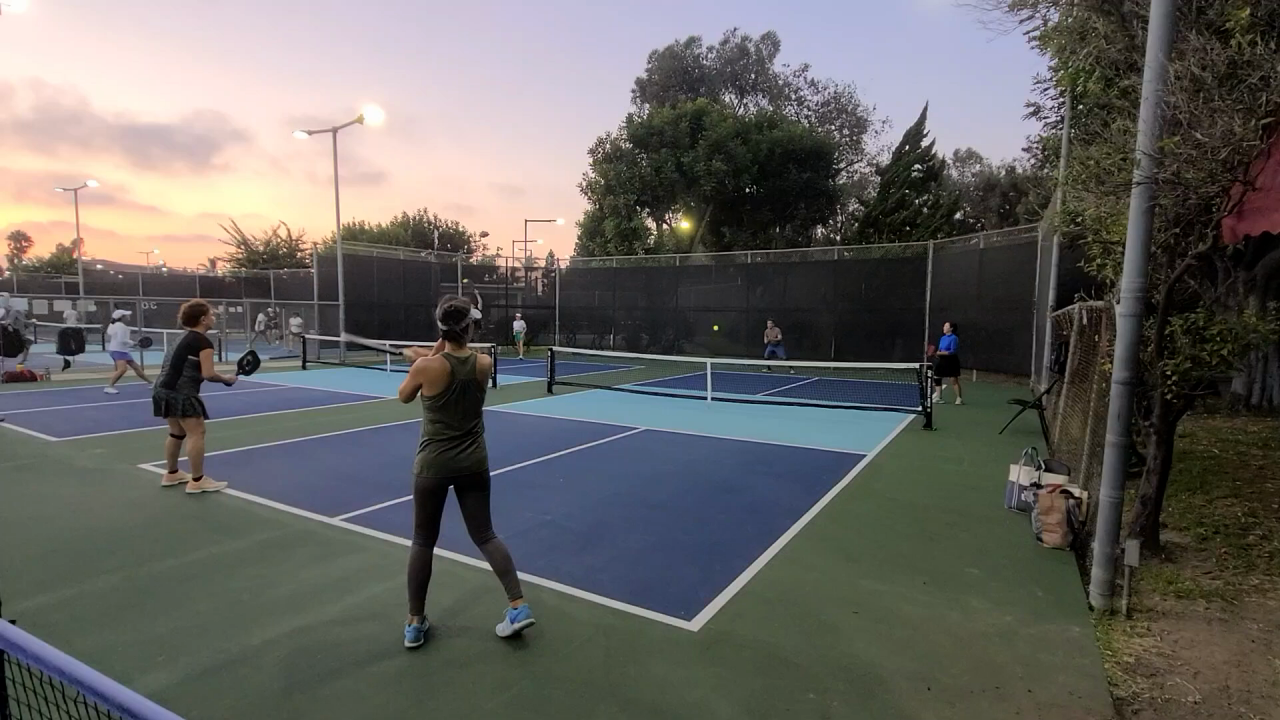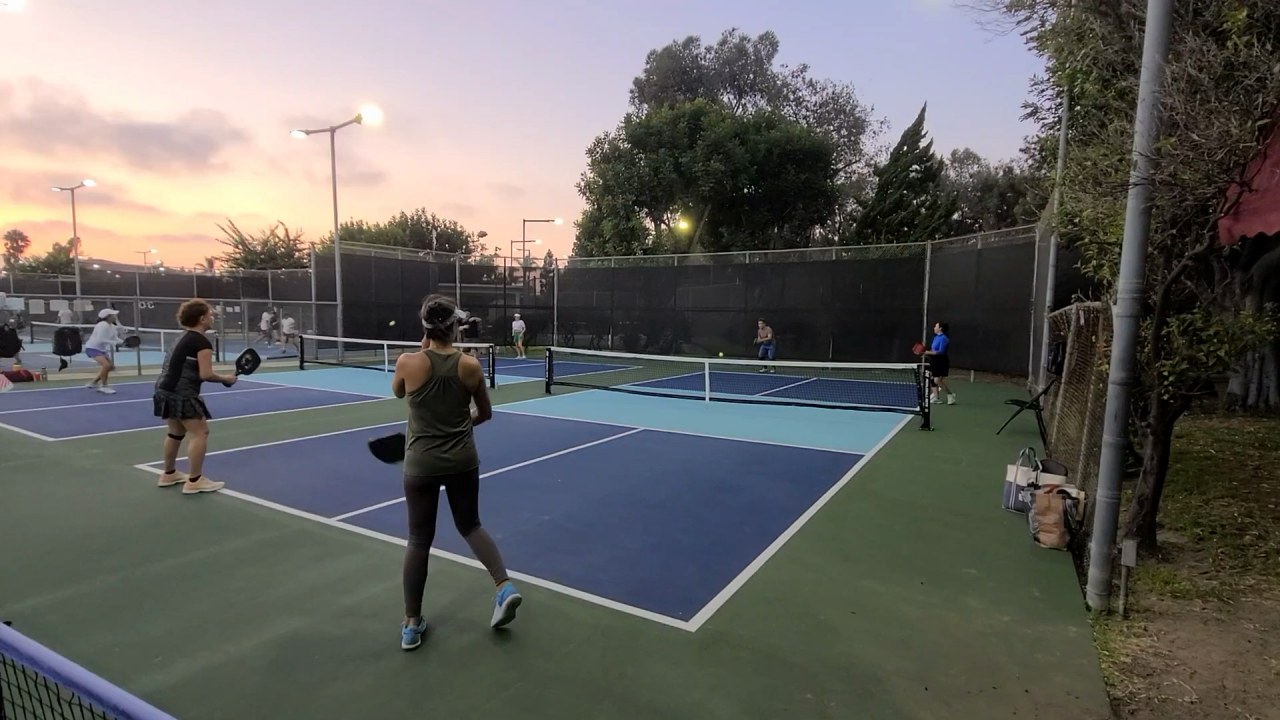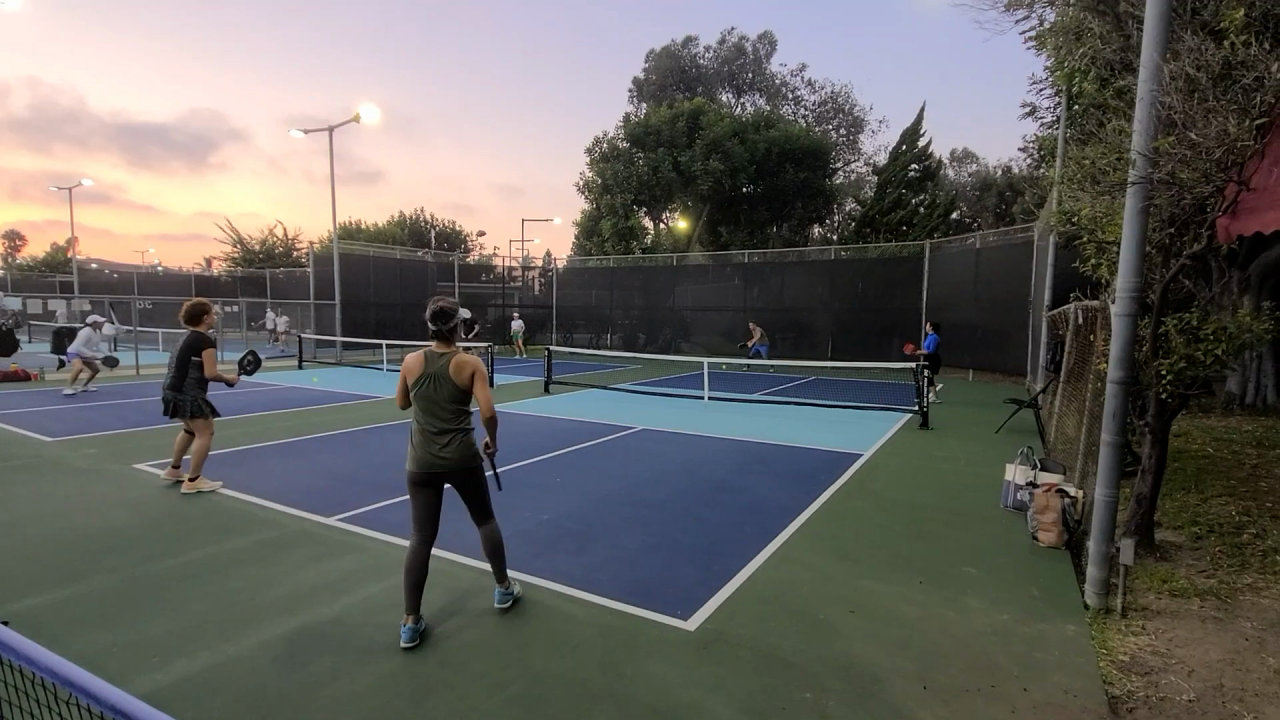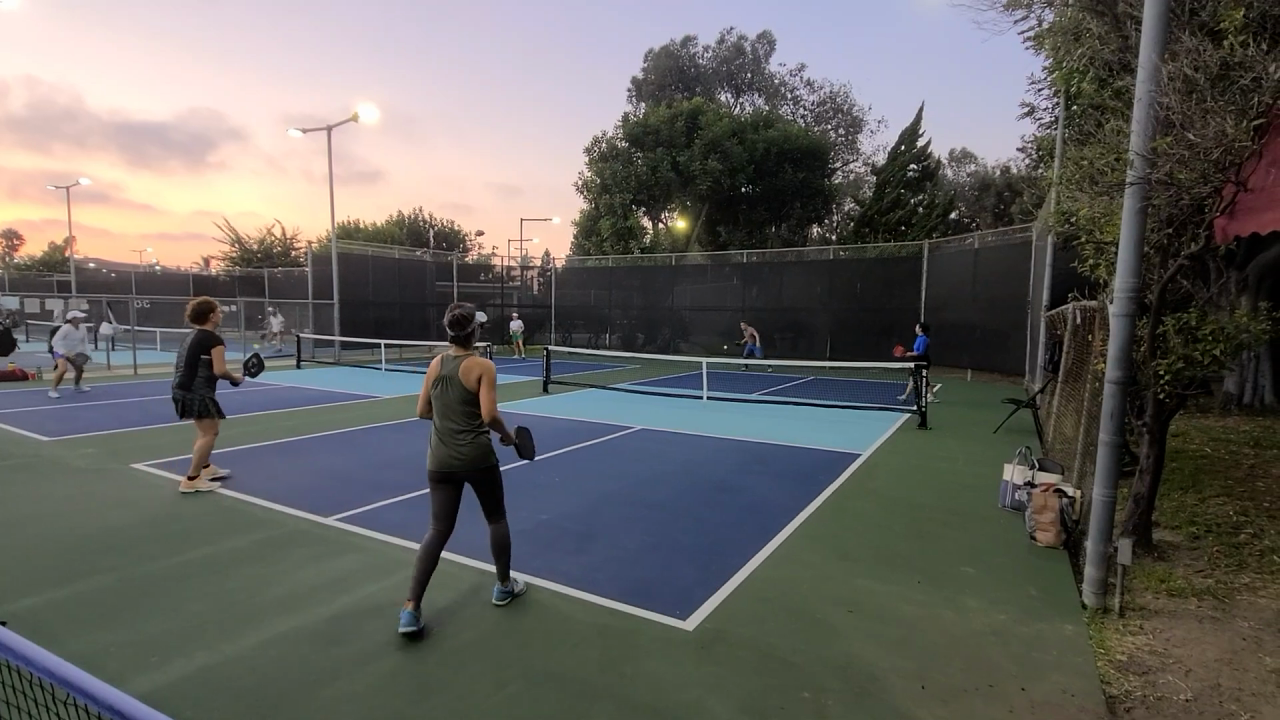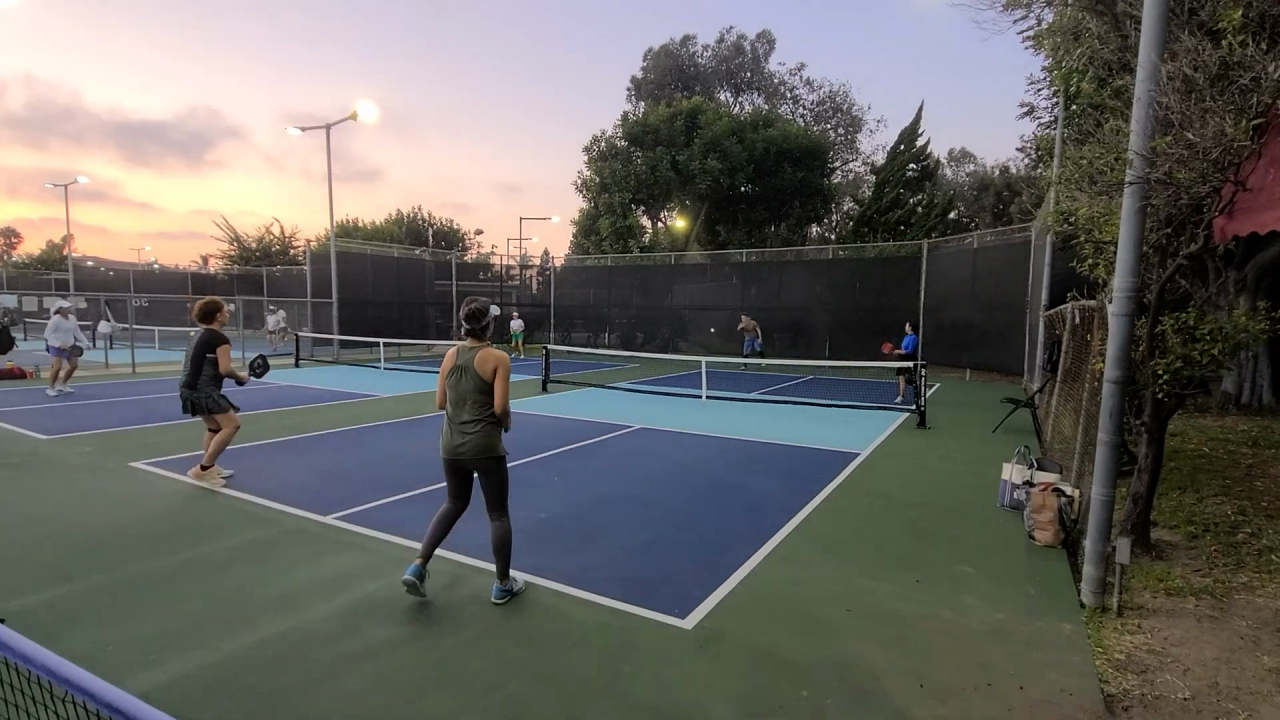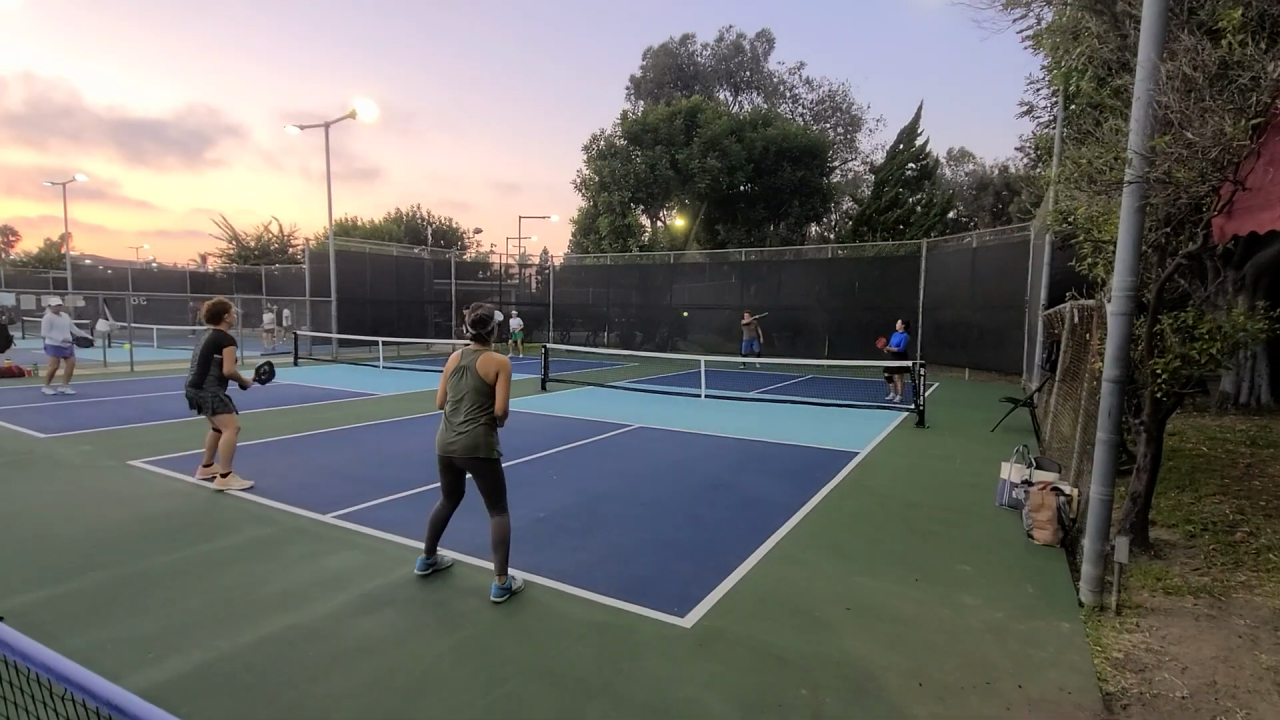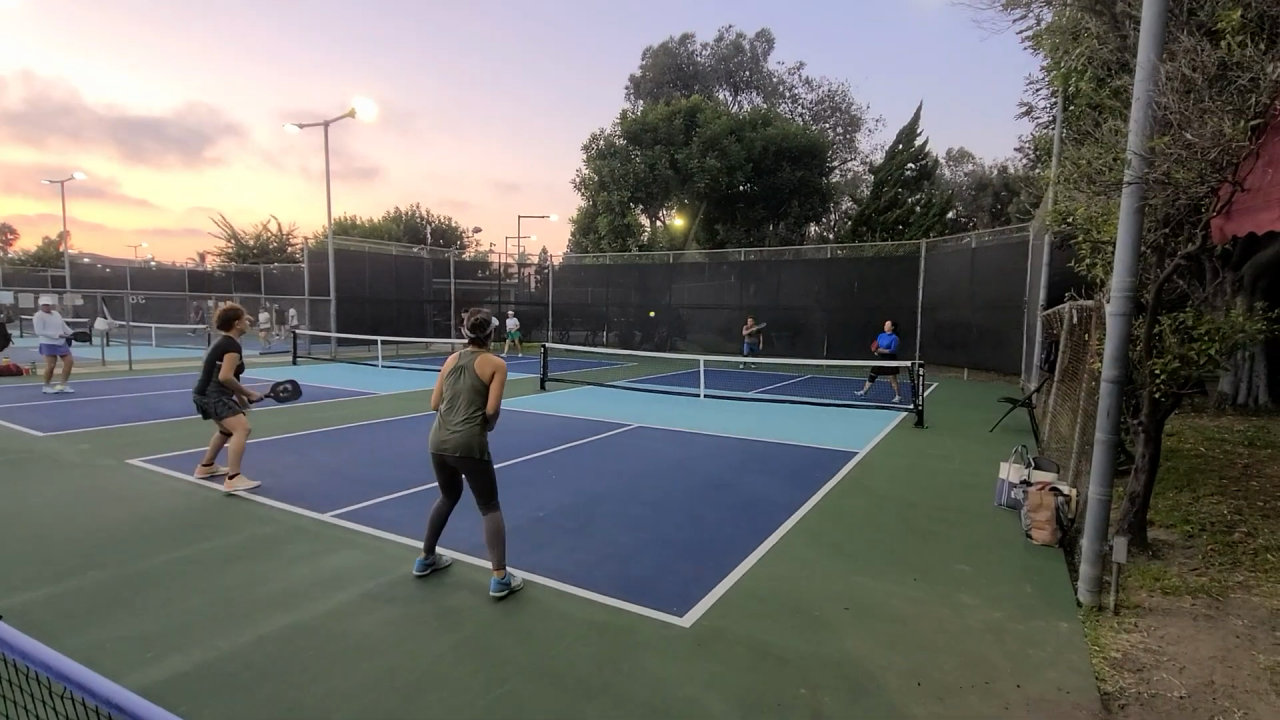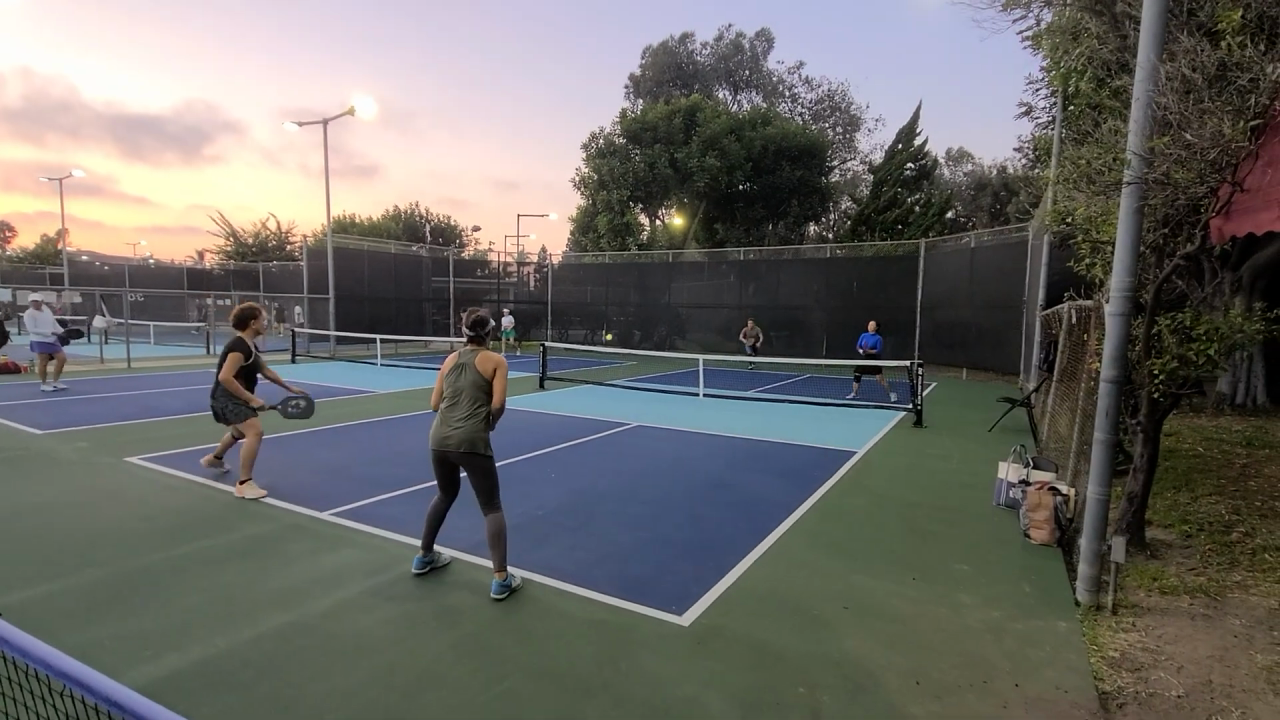
dt=0.2s
person 1, frame 1
left shoulder: (425, 367)
right shoulder: (483, 364)
left elbow: (404, 396)
left hip: (433, 465)
right hip: (474, 463)
left knee: (423, 541)
right knee: (483, 534)
left ankle: (415, 623)
right ankle: (518, 607)
person 1, frame 2
left shoulder: (407, 363)
right shoulder: (471, 366)
right elbow: (485, 412)
left hip: (421, 464)
right hip: (462, 461)
left knee: (419, 540)
right knee: (471, 527)
left ankle: (411, 624)
right ankle: (505, 588)
person 1, frame 3
left shoulder: (412, 361)
right shoulder: (471, 365)
left elbow: (403, 402)
right elbow: (488, 413)
right wrist: (493, 439)
left hip: (421, 463)
right hip: (462, 458)
left knee: (421, 538)
right knee: (485, 520)
left ankle: (410, 622)
right ankle: (503, 588)
person 1, frame 4
left shoulder: (435, 365)
right shoulder: (482, 367)
left elbow: (423, 412)
right elbow: (490, 417)
right wrist: (506, 434)
left hip: (440, 459)
right hip: (477, 458)
left knee: (439, 529)
right knee: (497, 520)
left ankle: (411, 607)
right ankle: (504, 586)
person 1, frame 5
left shoulder: (450, 356)
right shoulder: (498, 359)
left elbow: (440, 403)
right elbow: (501, 409)
right wrist: (506, 421)
left hip: (452, 446)
right hip: (486, 447)
left knee: (454, 505)
right knee: (499, 514)
left ankle: (418, 566)
right ankle: (502, 585)
person 1, frame 6
left shoulder: (454, 358)
right shoulder: (500, 362)
left elbow: (440, 403)
right elbow: (500, 411)
right wrist: (498, 422)
left hip: (446, 443)
right hip: (479, 446)
left knee: (449, 499)
right knee: (498, 511)
left ankle: (427, 558)
right ankle: (501, 582)
person 1, frame 7
left shoulder: (451, 360)
right shoulder: (495, 364)
left elbow: (435, 404)
right elbow: (492, 410)
right wrist: (488, 425)
left hip: (439, 441)
right hip: (469, 445)
left knee: (448, 496)
right knee: (490, 508)
left ankle: (426, 559)
right ankle: (500, 578)
person 1, frame 8
left shoulder: (451, 359)
right shoulder: (496, 361)
left elbow: (435, 404)
right elbow: (498, 405)
right wrist: (489, 422)
left hip: (440, 439)
right hip: (472, 442)
left knee: (445, 495)
right knee: (492, 508)
left ankle: (424, 556)
right ankle: (501, 579)
person 2, frame 1
left shoulder: (184, 338)
right shoulder: (203, 342)
right elbow: (208, 374)
right wrist: (227, 379)
left hip: (163, 388)
right hip: (180, 393)
left knee: (177, 432)
right knee: (197, 433)
left ankle: (172, 473)
right ankle: (197, 481)
person 2, frame 2
left shoulder: (184, 338)
right shoulder: (202, 342)
right elbow: (206, 374)
right wrist: (226, 379)
left hip: (164, 390)
right hip: (181, 394)
left knee: (176, 433)
right knee: (200, 433)
left ankle: (169, 474)
right ankle: (194, 481)
person 2, frame 3
left shoulder: (186, 338)
right shoulder: (206, 341)
right elbow: (210, 374)
right wrist: (229, 379)
left hip: (172, 390)
right hip: (189, 394)
left knee: (191, 430)
right knee: (206, 432)
left ankle: (174, 469)
right ankle: (193, 480)
person 2, frame 4
left shoulder: (191, 336)
right shoulder: (214, 339)
right elbow: (220, 370)
right wrist: (235, 378)
left hip: (181, 389)
right hip: (198, 392)
left knee: (205, 430)
right knee: (210, 434)
left ankle: (205, 468)
right ankle: (191, 480)
person 2, frame 5
left shoulder: (198, 335)
right shoulder: (219, 339)
right elbow: (225, 369)
right wrist: (240, 377)
left hip: (190, 388)
right hip: (204, 391)
left knee: (215, 426)
right knee: (231, 424)
left ankle: (208, 468)
right ankle: (203, 469)
person 2, frame 6
left shoulder: (209, 336)
right shoulder: (227, 340)
right elbow: (229, 371)
right wrist: (245, 381)
left hip: (197, 388)
right hip: (209, 390)
left knee: (219, 427)
right knee: (232, 428)
left ankle: (207, 467)
right ankle: (225, 477)
person 2, frame 7
left shoulder: (225, 343)
right shoulder: (232, 347)
right elbow: (225, 377)
left wrist: (241, 396)
right wrist: (248, 393)
left hip: (212, 395)
right hip: (214, 396)
left knee: (227, 429)
right knee: (243, 428)
left ankle: (206, 466)
right ankle: (233, 479)
person 2, frame 8
left shoulder: (250, 346)
right shoulder: (238, 347)
left elbow: (266, 371)
right elbow: (225, 377)
left wrist: (289, 388)
right wrist: (251, 399)
left hip: (238, 399)
right hip: (226, 399)
left knee: (240, 433)
right knee: (255, 432)
left ankle: (213, 459)
right ankle: (244, 483)
